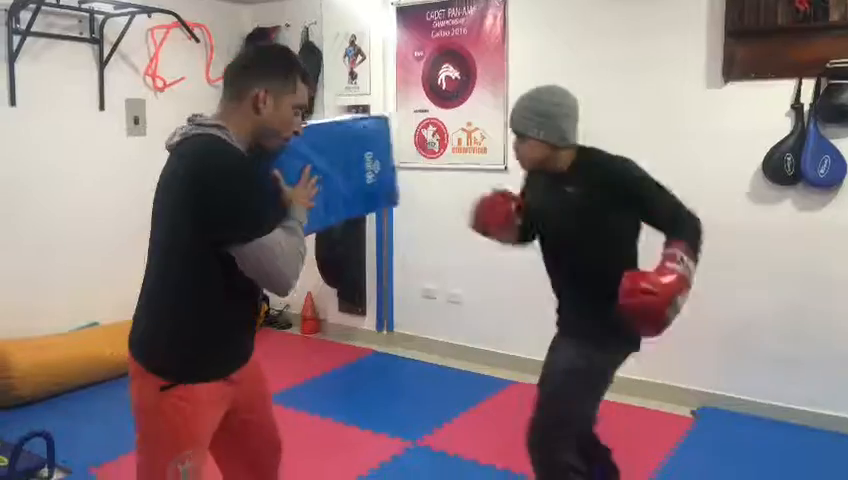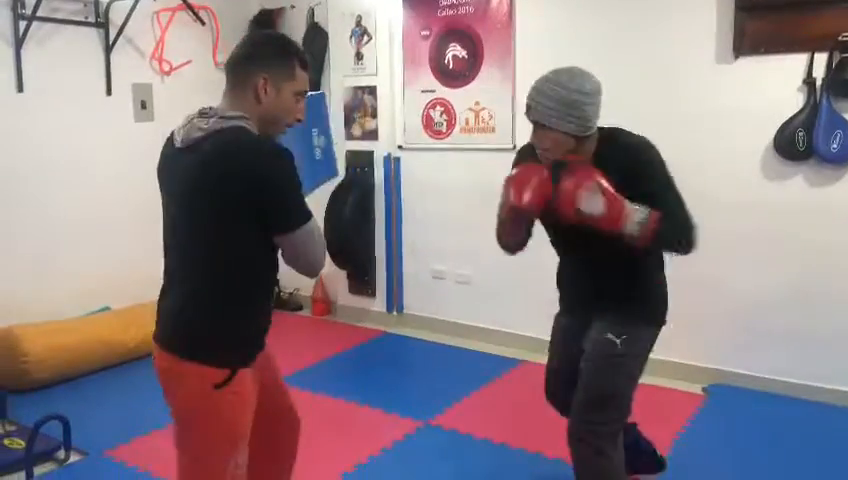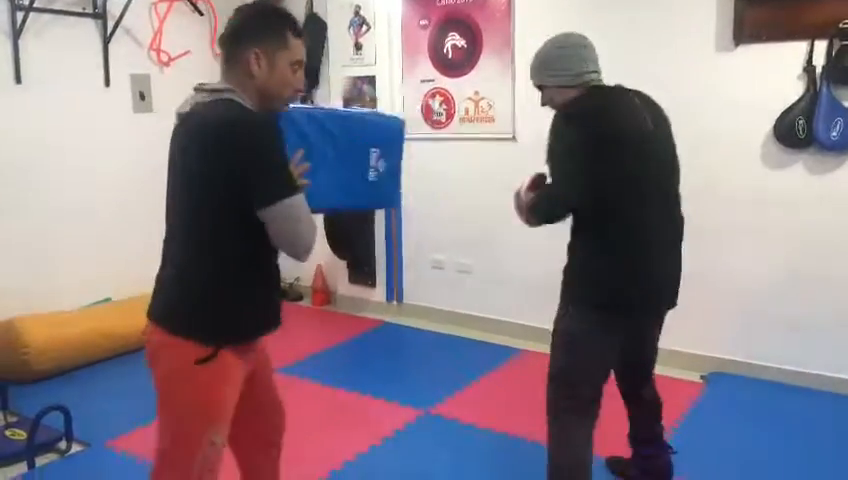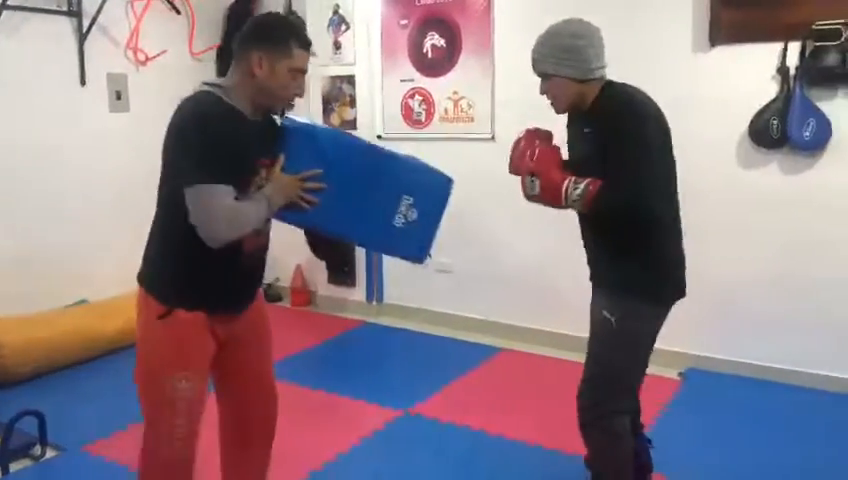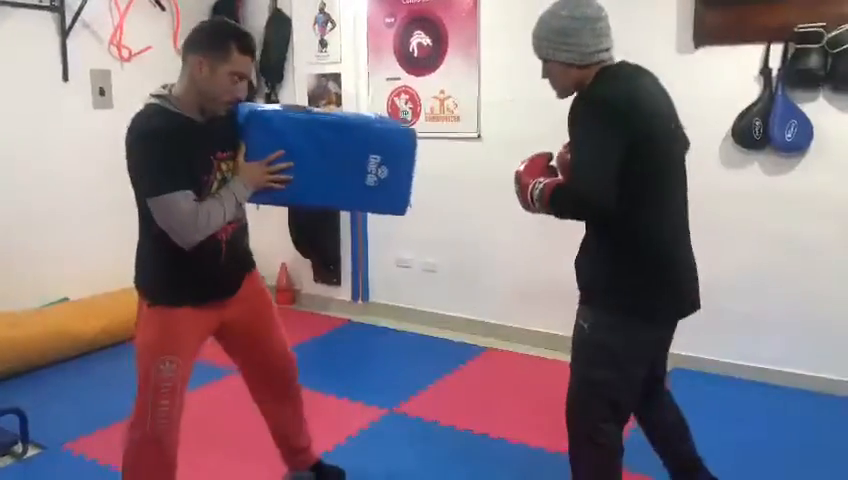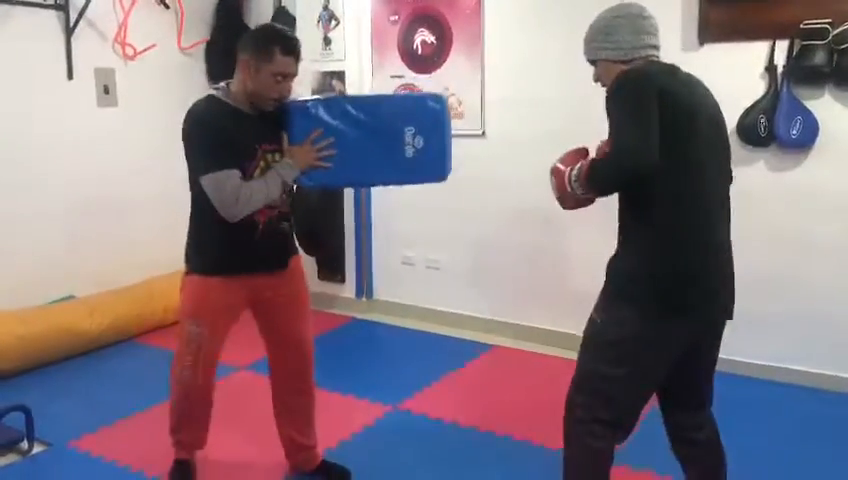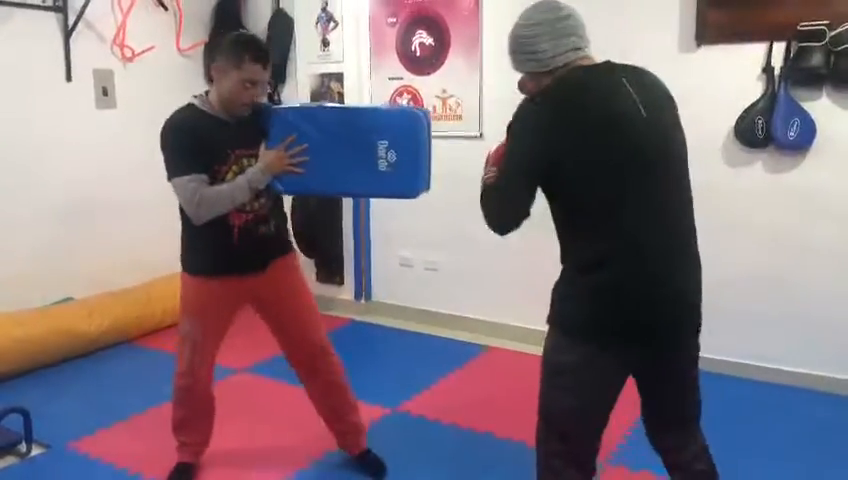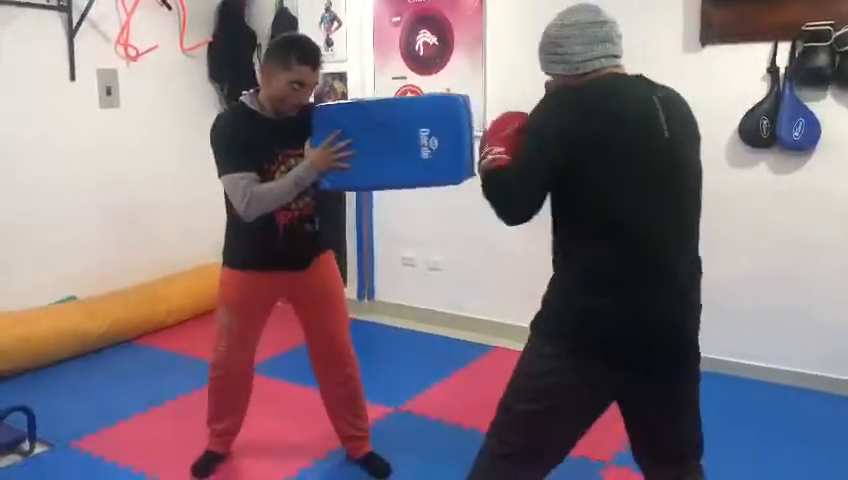
dt=0.5s
person 1, frame 1
left shoulder: (232, 157)
right shoulder: (219, 164)
right elbow: (279, 273)
left wrist: (281, 209)
right wrist: (296, 211)
left hip: (230, 354)
right hip: (177, 368)
person 1, frame 2
left shoulder: (182, 144)
right shoulder: (262, 159)
right elbow: (310, 259)
right wrist: (290, 202)
left hip: (232, 345)
right hip: (206, 357)
left knee: (279, 435)
person 1, frame 3
left shoulder: (204, 119)
right shoulder: (247, 130)
right elbow: (298, 240)
left wrist: (280, 185)
right wrist: (291, 185)
left hip: (233, 326)
right hip: (197, 337)
left knee: (263, 432)
person 1, frame 4
left shoulder: (265, 125)
right shoulder: (201, 119)
right elbow: (216, 225)
left wrist: (292, 191)
right wrist: (275, 194)
left hip: (240, 300)
right hip: (179, 304)
left knee: (256, 414)
right knee: (171, 438)
person 1, frame 5
left shoulder: (227, 117)
right shoulder: (152, 131)
right elbow: (187, 228)
right wrist: (243, 184)
left hip: (237, 282)
right hip: (173, 297)
left knee: (278, 373)
right knee: (157, 418)
person 1, frame 6
left shoulder: (280, 113)
right shoulder: (206, 119)
left elbow: (316, 170)
right elbow: (233, 202)
right wrist: (292, 165)
left hip: (279, 263)
right hip: (215, 269)
left knee: (296, 362)
right knee: (193, 374)
person 1, frame 7
left shoulder: (266, 119)
right shoulder: (182, 128)
left elbow: (301, 173)
right elbow: (198, 206)
right wrist: (263, 171)
left hip: (273, 260)
right hip: (210, 271)
left knee: (315, 352)
right knee: (193, 370)
left ankle: (354, 442)
person 1, frame 8
left shoulder: (314, 119)
right shoulder: (231, 126)
left elbow: (346, 170)
right elbow: (248, 203)
right wrist: (309, 168)
left hip: (311, 258)
right hip: (250, 264)
left knee: (338, 354)
right knee: (230, 360)
left ankle: (358, 444)
right ankle: (219, 442)
person 2, frame 1
left shoulder: (611, 174)
right shoulder: (540, 175)
left elbow: (685, 225)
right elbow: (524, 231)
left wrist: (672, 276)
right wrist: (503, 221)
left hip: (607, 321)
right hip: (579, 318)
left knee: (550, 440)
right knee: (567, 403)
person 2, frame 2
left shoulder: (633, 155)
right shoulder: (532, 159)
left elbow: (681, 235)
right elbow: (511, 243)
left wrist: (612, 211)
right wrist: (515, 210)
left hip: (631, 306)
right hip: (578, 301)
left knee: (590, 426)
right knee: (563, 391)
person 2, frame 3
left shoulder: (581, 114)
right shoulder: (644, 108)
left elbow: (566, 196)
left wrist: (530, 202)
left hip: (603, 278)
right hip: (657, 273)
left knee: (571, 400)
right knee: (636, 374)
person 2, frame 4
left shoulder: (631, 114)
right shoulder: (583, 115)
left elbow: (641, 203)
left wrist: (564, 188)
right wrist: (548, 170)
left hip: (641, 278)
right hip: (617, 272)
left knee: (601, 400)
right knee: (617, 380)
person 2, frame 5
left shoulder: (598, 101)
right shoulder: (640, 84)
left elbow: (590, 198)
left wrist: (538, 189)
left hip: (626, 284)
right hip: (667, 277)
left knee: (593, 412)
right knee: (648, 391)
person 2, frame 6
left shoulder: (636, 85)
right shoulder: (694, 90)
left elbow: (632, 163)
left wrist: (581, 176)
left hip: (652, 282)
right hip: (707, 282)
left knee: (593, 411)
right knee: (690, 410)
person 2, frame 7
left shoulder: (544, 110)
right shoulder: (648, 87)
left elbow: (503, 214)
left wrist: (494, 172)
left hip: (597, 306)
right hip: (675, 296)
right knee: (680, 434)
person 2, frame 8
left shoulder: (567, 107)
right shoulder: (674, 108)
left elbow: (514, 202)
left wrist: (494, 154)
left hip: (585, 323)
right hip: (669, 323)
